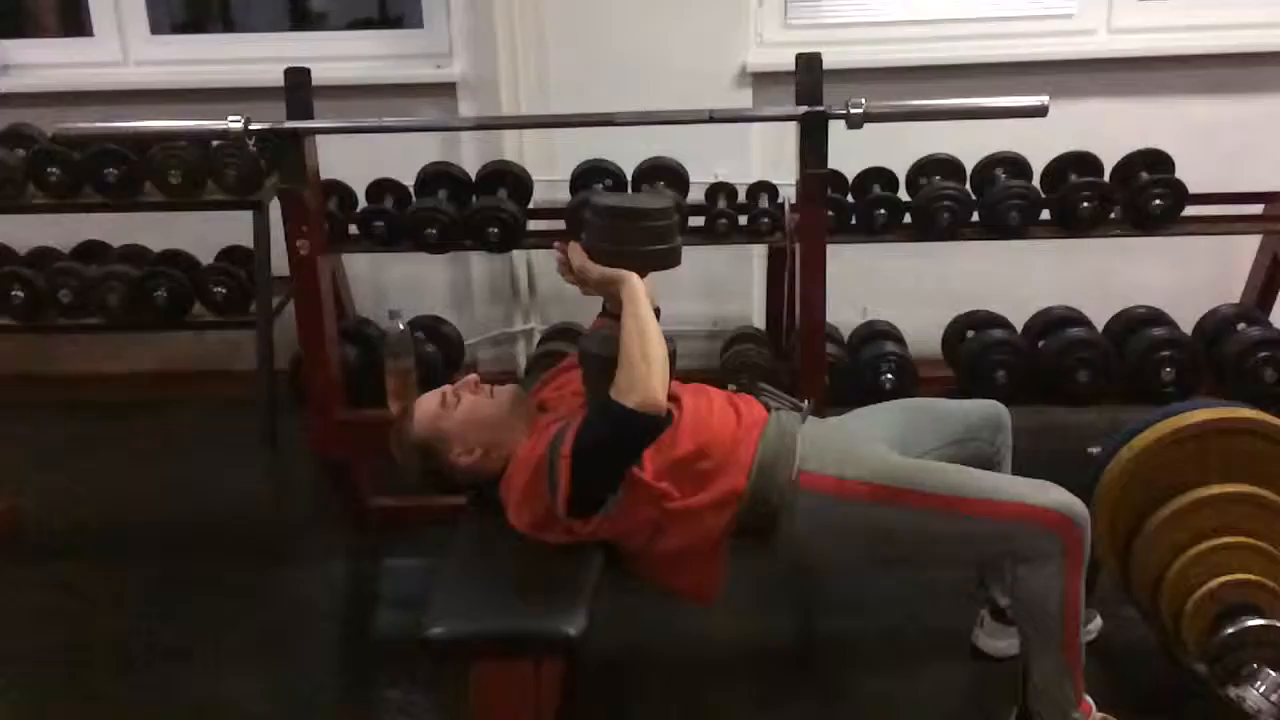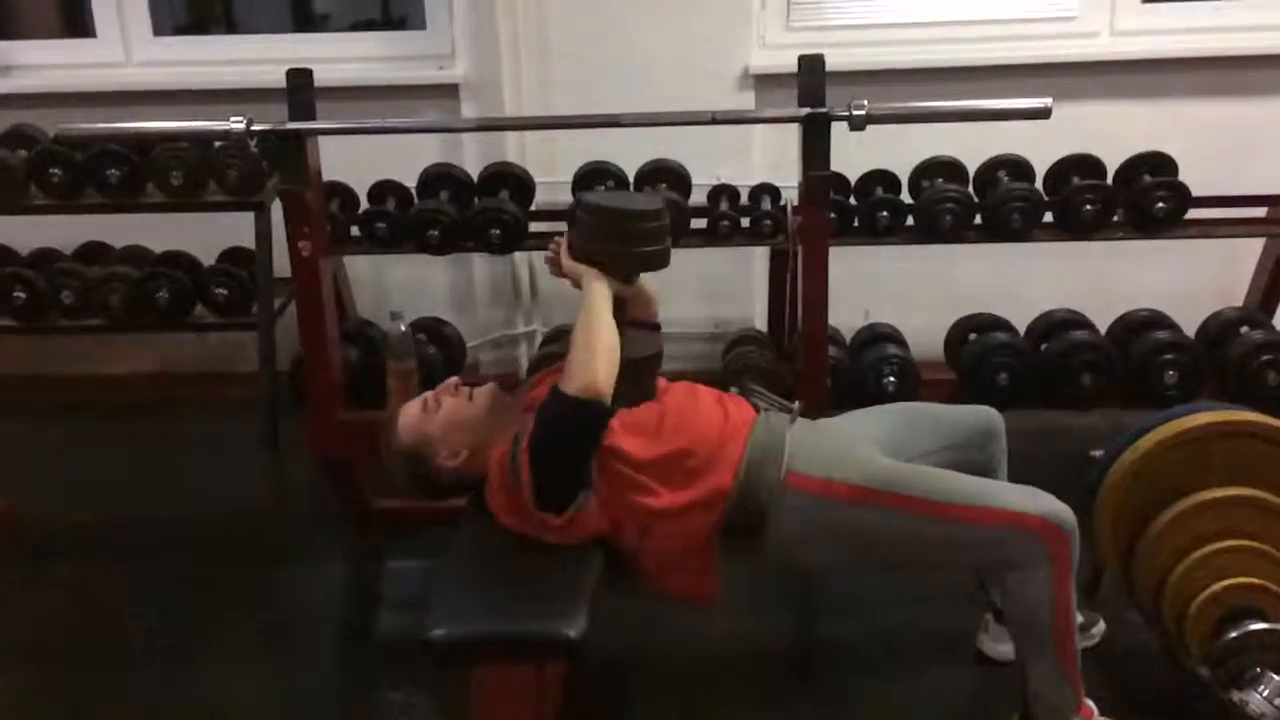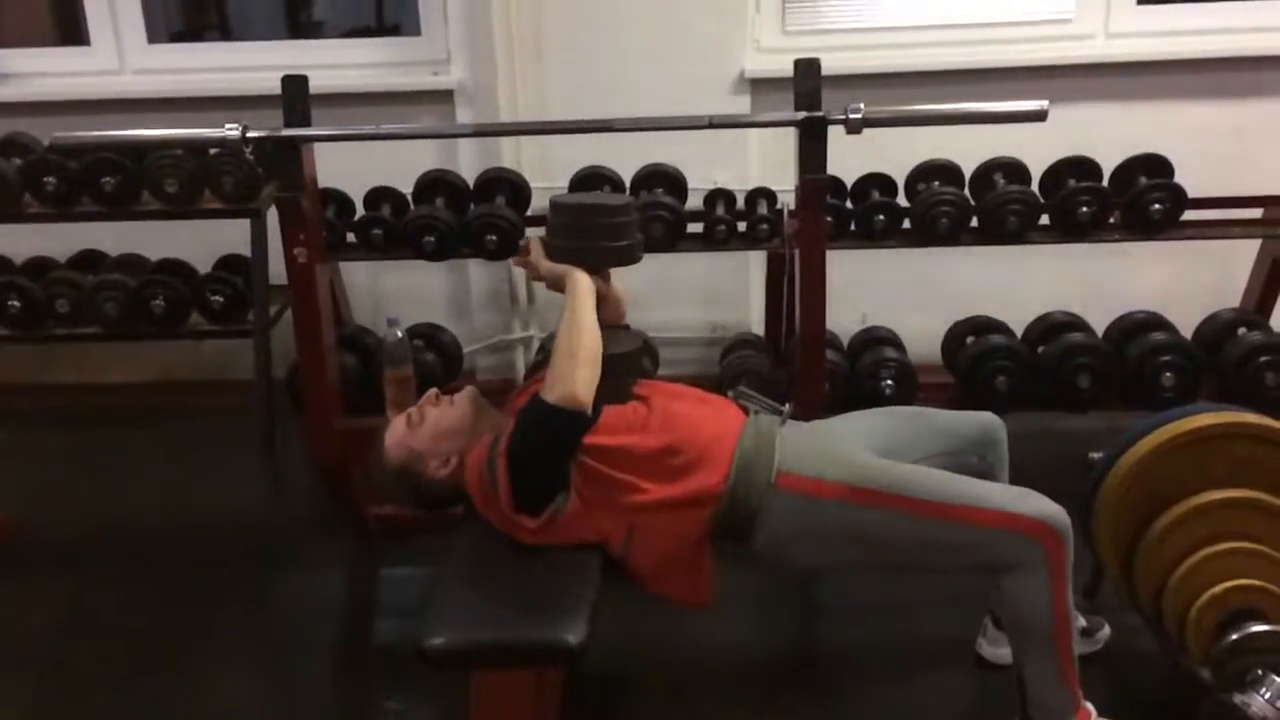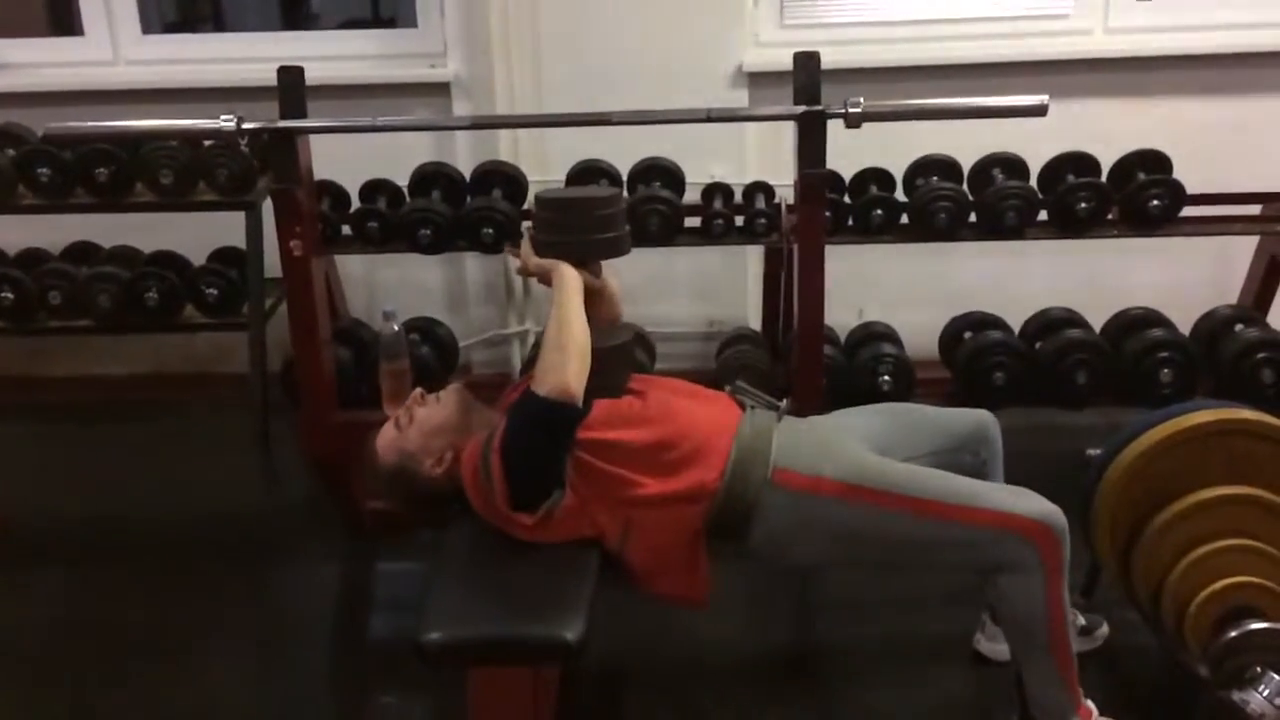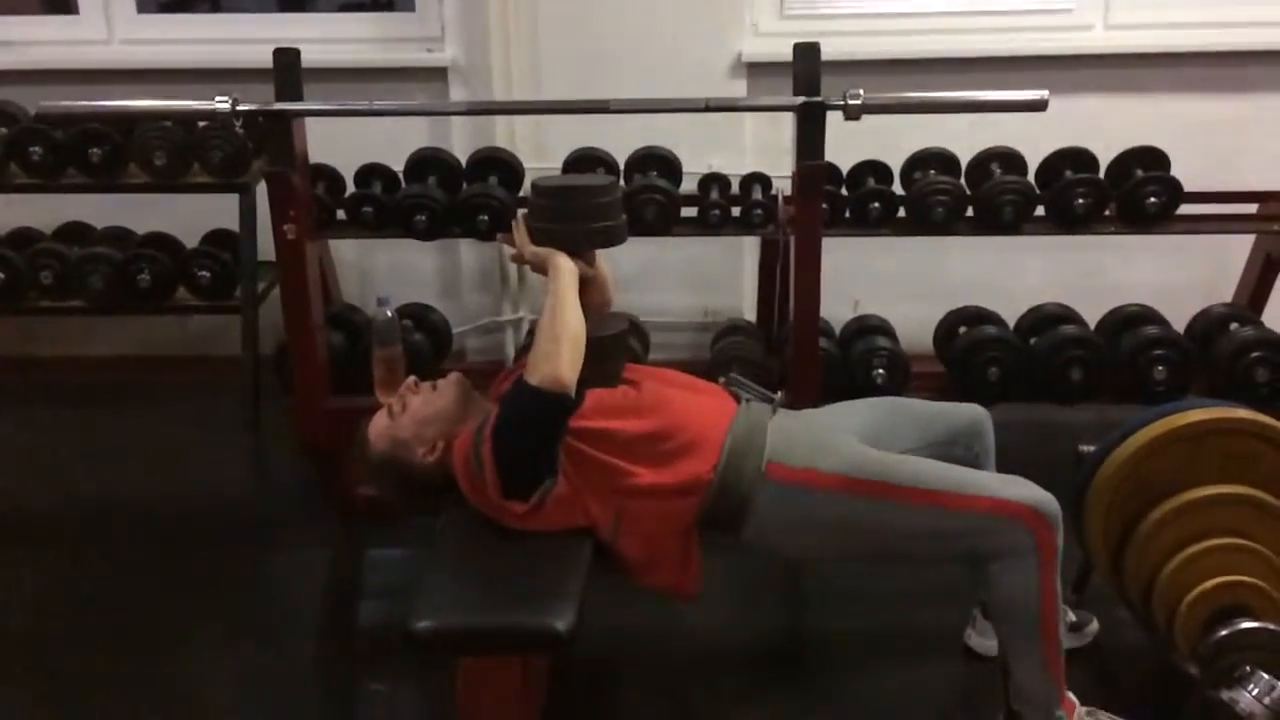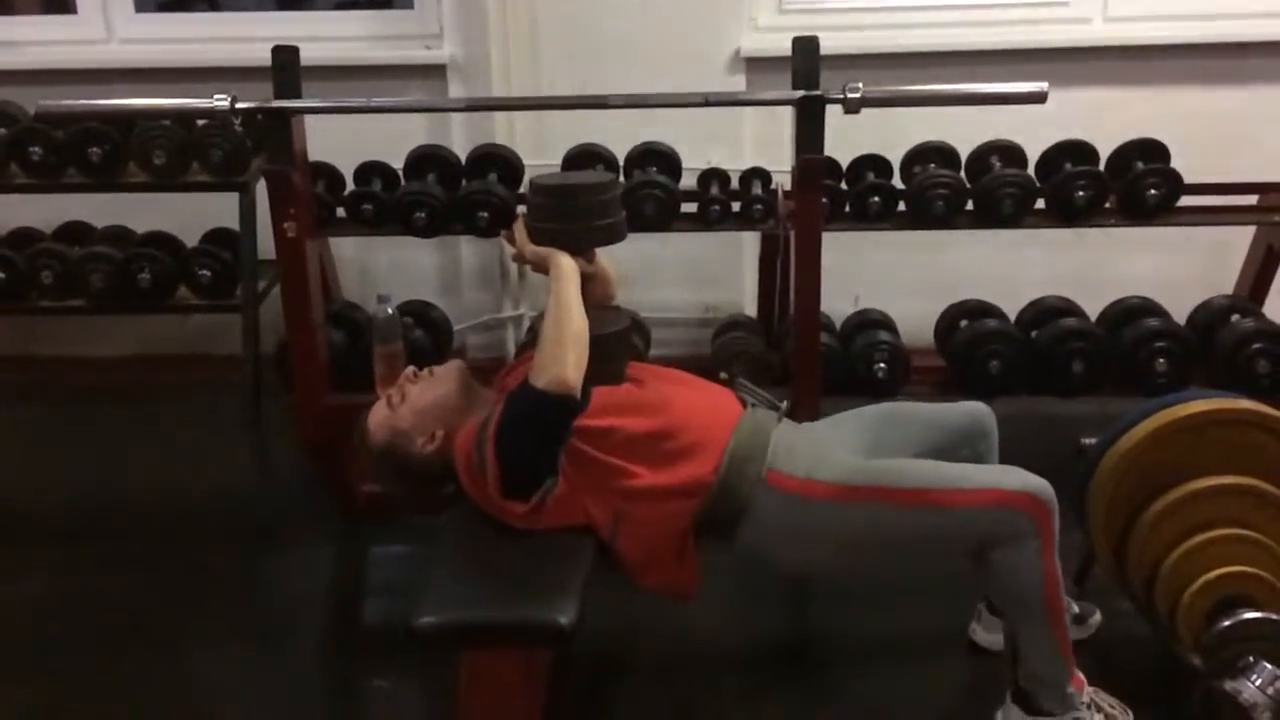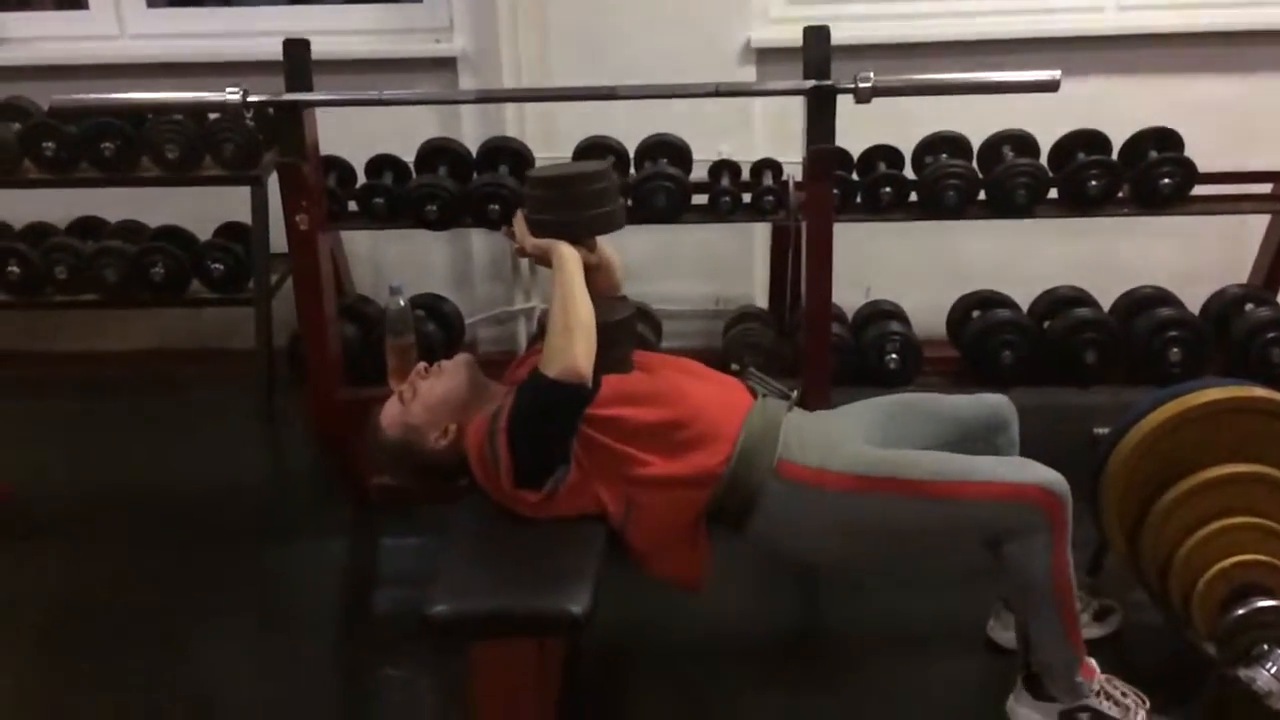
dt=0.4s
person 1, frame 1
left shoulder: (543, 406)
right shoulder: (544, 477)
left elbow: (622, 358)
right elbow: (641, 408)
left wrist: (609, 283)
right wrist: (628, 287)
left hip: (788, 435)
right hip: (796, 486)
left knee: (988, 423)
right knee: (1059, 520)
left ankle: (1010, 602)
person 1, frame 2
left shoulder: (531, 409)
right shoulder: (525, 472)
left elbow: (638, 347)
right elbow: (590, 394)
left wrist: (619, 277)
right wrist: (594, 285)
left hip: (780, 437)
right hip: (784, 488)
left knee: (982, 429)
right knee: (1047, 527)
left ankle: (1016, 612)
person 1, frame 3
left shoulder: (515, 417)
right shoulder: (504, 471)
left elbow: (610, 352)
right elbow: (570, 402)
left wrist: (591, 281)
right wrist: (574, 282)
left hip: (772, 440)
right hip: (775, 489)
left knee: (982, 435)
right knee: (1040, 529)
left ankle: (1018, 617)
person 1, frame 4
left shoulder: (509, 416)
right shoulder: (501, 470)
left elbow: (604, 344)
right elbow: (561, 393)
left wrist: (585, 277)
right wrist: (562, 278)
left hip: (769, 435)
right hip: (772, 487)
left knee: (975, 432)
right knee: (1037, 528)
left ankle: (1017, 615)
person 1, frame 5
left shoulder: (500, 403)
right shoulder: (494, 455)
left elbow: (593, 330)
right elbow: (554, 379)
left wrist: (578, 263)
right wrist: (557, 264)
left hip: (765, 429)
right hip: (764, 479)
left knee: (968, 427)
right knee: (1030, 515)
left ankle: (1008, 611)
person 1, frame 6
left shoulder: (506, 394)
right shoulder: (495, 453)
left elbow: (599, 325)
right elbow: (560, 385)
left wrist: (580, 261)
right wrist: (559, 264)
left hip: (770, 439)
right hip: (769, 492)
left knee: (970, 425)
right knee: (1026, 501)
left ankle: (1009, 605)
person 1, frame 7
left shoulder: (512, 384)
right shoulder: (509, 444)
left elbow: (606, 316)
right elbow: (568, 378)
left wrist: (585, 251)
right wrist: (559, 257)
left hip: (781, 428)
right hip: (776, 479)
left knee: (990, 418)
right knee: (1040, 493)
left ankle: (1037, 600)
